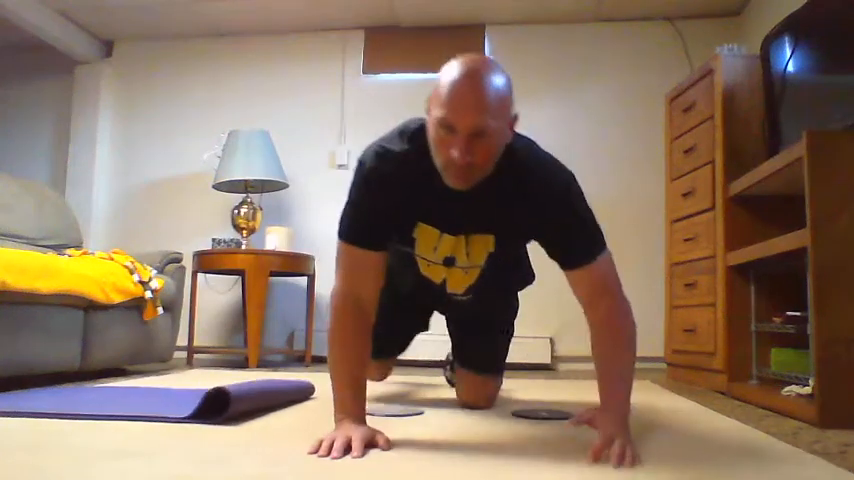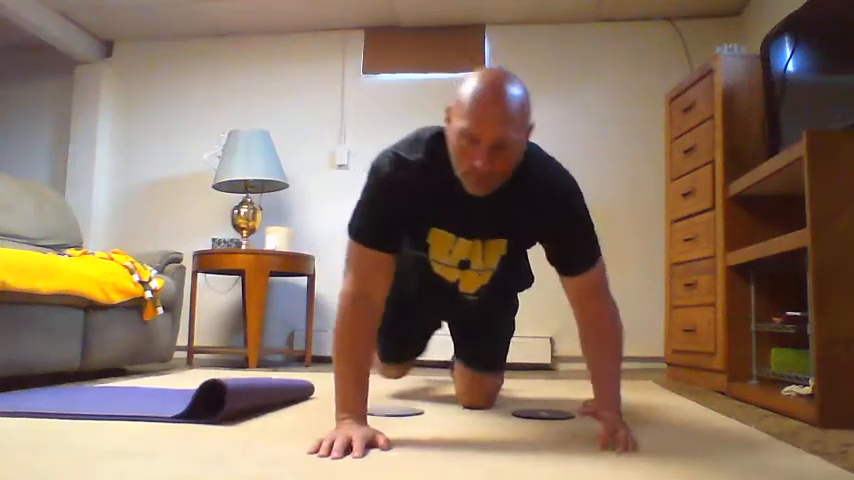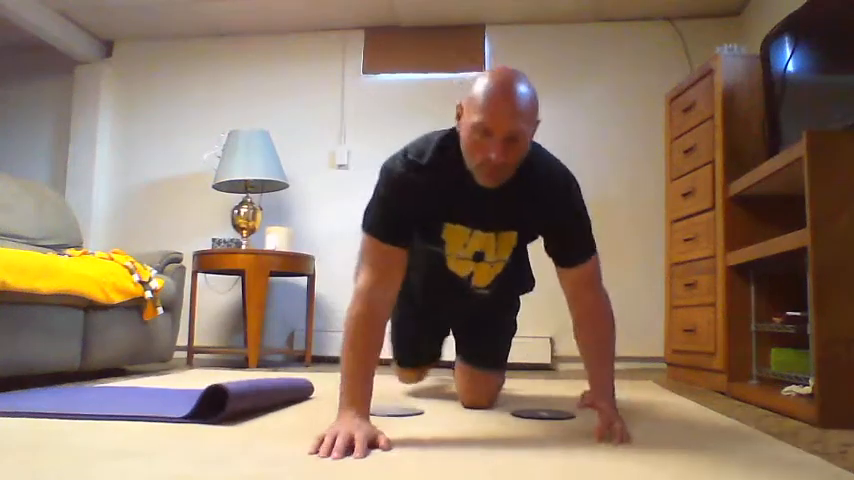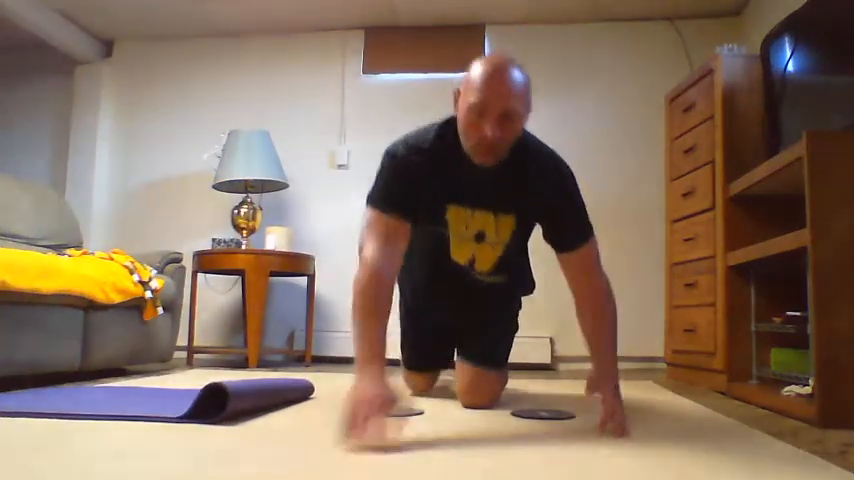
dt=0.1s
person 1, frame 1
left shoulder: (547, 183)
right shoulder: (384, 165)
left elbow: (605, 299)
right elbow: (352, 294)
left wrist: (614, 414)
right wrist: (348, 418)
left hip: (489, 288)
right hip: (407, 273)
left knee: (476, 397)
right knee: (375, 368)
left ankle: (464, 360)
person 1, frame 2
left shoulder: (552, 189)
right shoulder: (398, 170)
left elbow: (593, 302)
right elbow: (361, 294)
left wrist: (609, 406)
right wrist: (350, 417)
left hip: (491, 290)
right hip: (415, 277)
left knee: (477, 397)
right knee: (391, 368)
left ankle: (468, 359)
person 1, frame 3
left shoulder: (553, 185)
right shoulder: (409, 170)
left elbow: (587, 295)
right elbow: (373, 285)
left wrist: (605, 398)
right wrist: (353, 410)
left hip: (495, 289)
right hip: (425, 278)
left knee: (476, 396)
right knee: (410, 373)
left ankle: (472, 364)
person 1, frame 4
left shoulder: (548, 174)
right shoulder: (411, 156)
left elbow: (589, 280)
right elbow: (377, 256)
left wrist: (608, 382)
right wrist: (369, 371)
left hip: (498, 286)
right hip: (430, 276)
left knee: (479, 395)
right knee: (419, 385)
left ankle: (471, 354)
right ankle: (445, 355)
